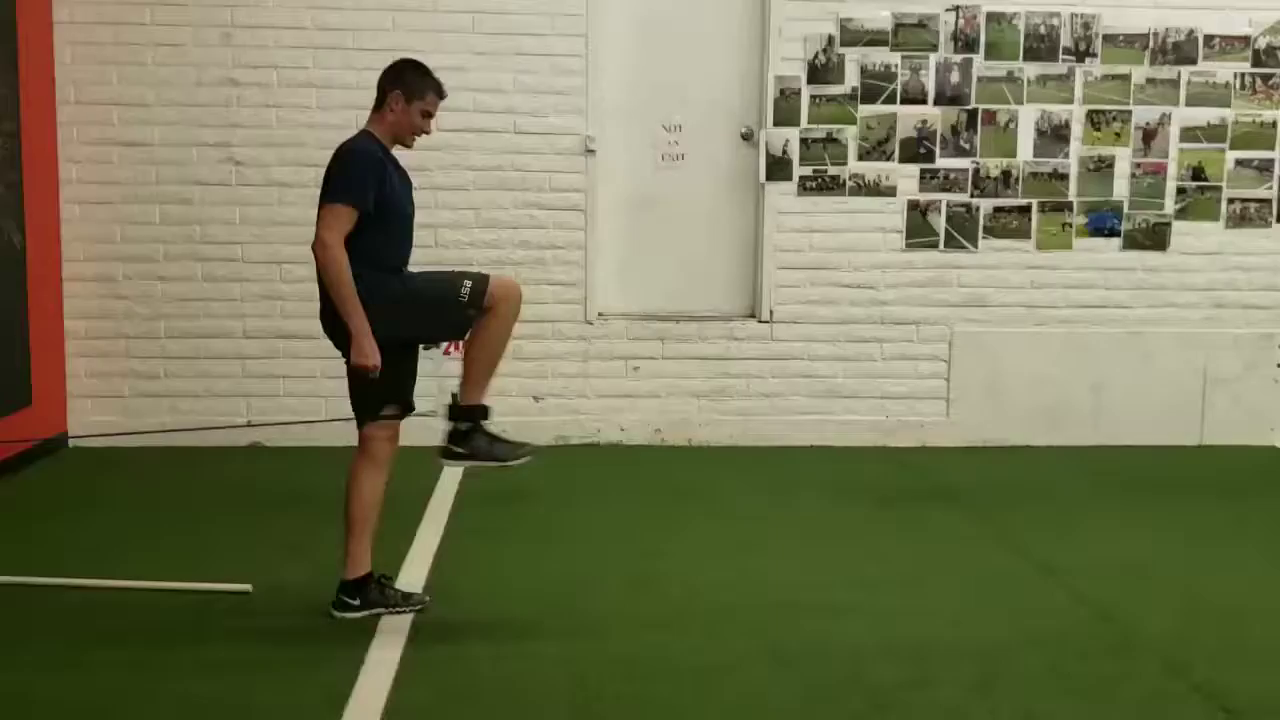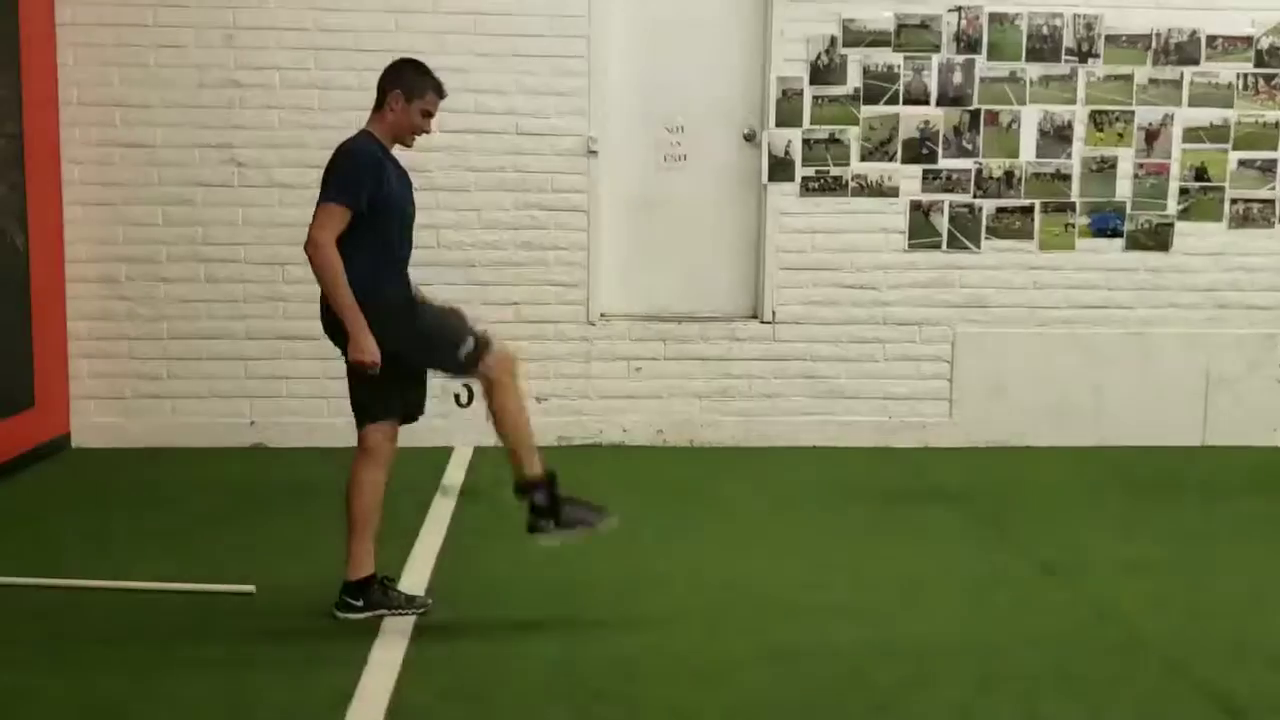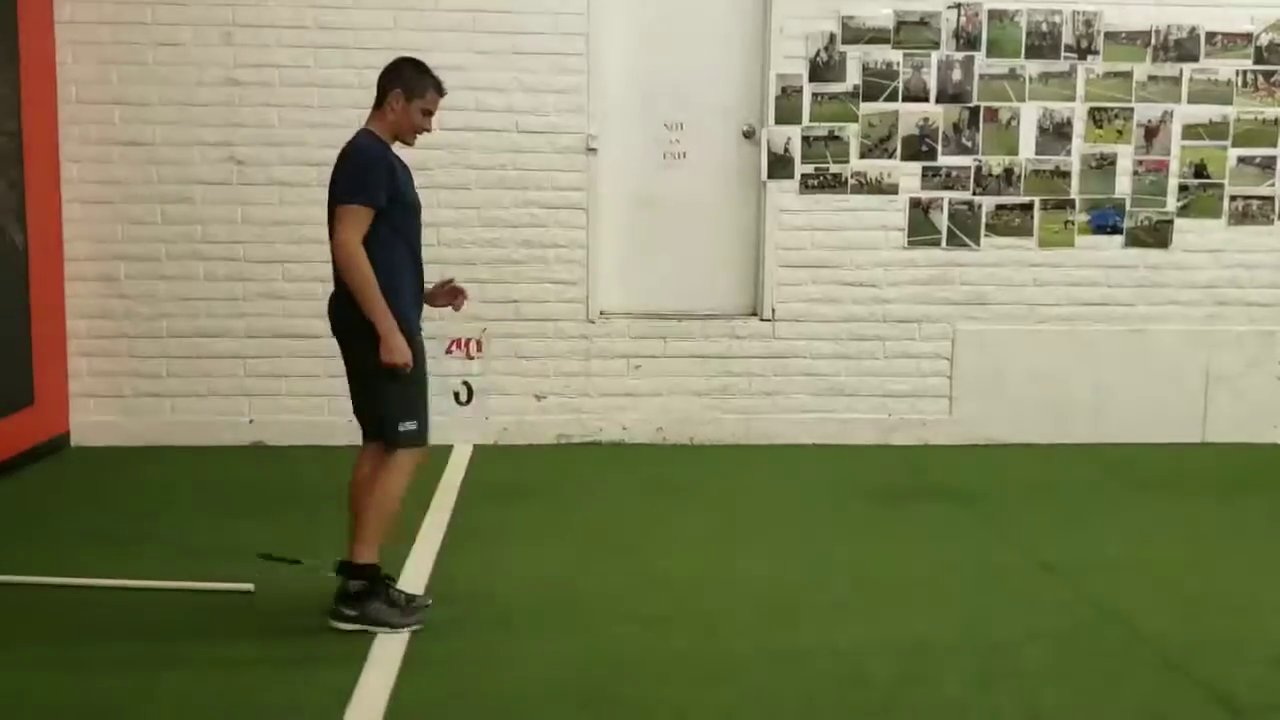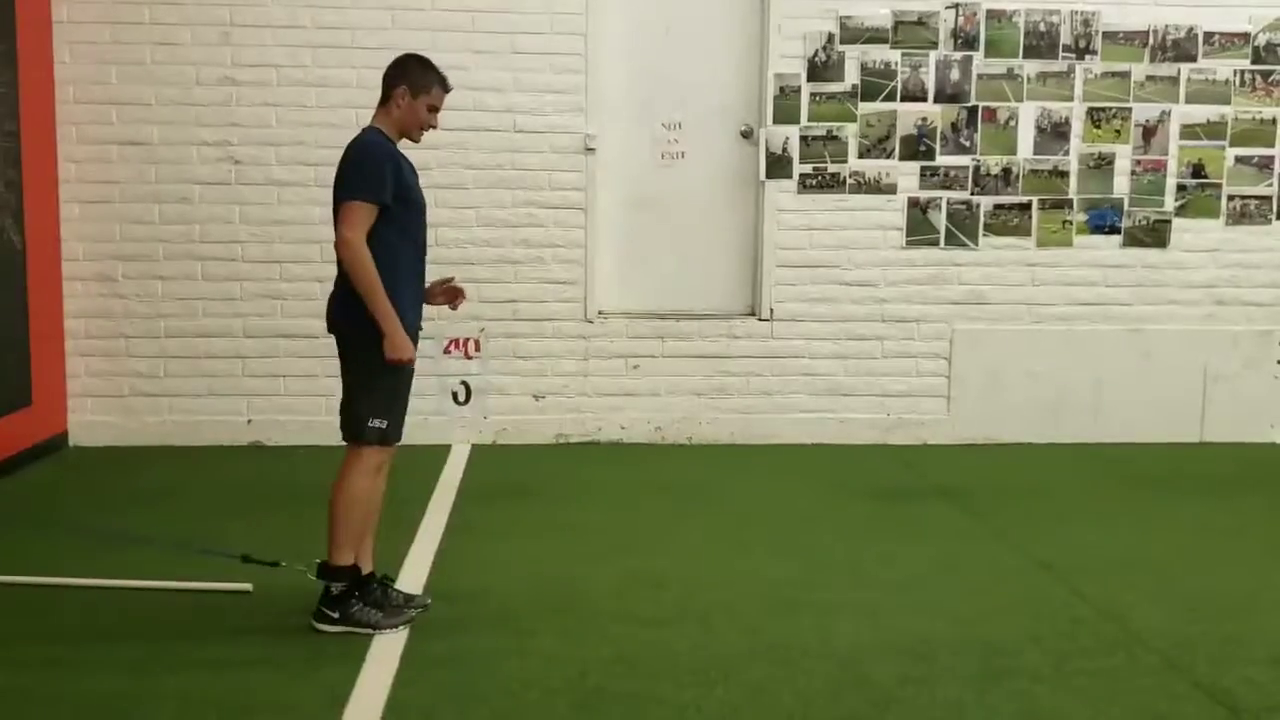
dt=0.2s
person 1, frame 1
left shoulder: (383, 162)
right shoulder: (360, 157)
right elbow: (329, 245)
right wrist: (361, 334)
left hip: (383, 306)
right hip: (372, 304)
left knee: (378, 441)
right knee: (504, 293)
left ankle: (358, 585)
right ankle: (467, 428)
person 1, frame 2
left shoulder: (385, 165)
right shoulder: (356, 158)
right elbow: (320, 242)
left wrist: (417, 304)
right wrist: (357, 328)
left hip: (387, 309)
right hip: (370, 318)
left knee: (379, 443)
right knee: (498, 364)
left ankle: (361, 586)
right ankle: (541, 499)
person 1, frame 3
left shoulder: (379, 159)
right shoulder: (367, 157)
right elbow: (347, 245)
left wrist: (422, 294)
right wrist: (389, 330)
left hip: (383, 323)
right hip: (376, 328)
left knee: (381, 449)
right knee: (401, 451)
left ankle: (365, 581)
right ankle: (357, 590)
person 1, frame 4
left shoulder: (386, 157)
right shoulder: (371, 153)
right elbow: (351, 242)
left wrist: (423, 292)
right wrist: (393, 326)
left hip: (384, 323)
right hip: (374, 328)
left knee: (376, 451)
right knee: (369, 452)
left ankle: (362, 580)
right ankle: (338, 595)
